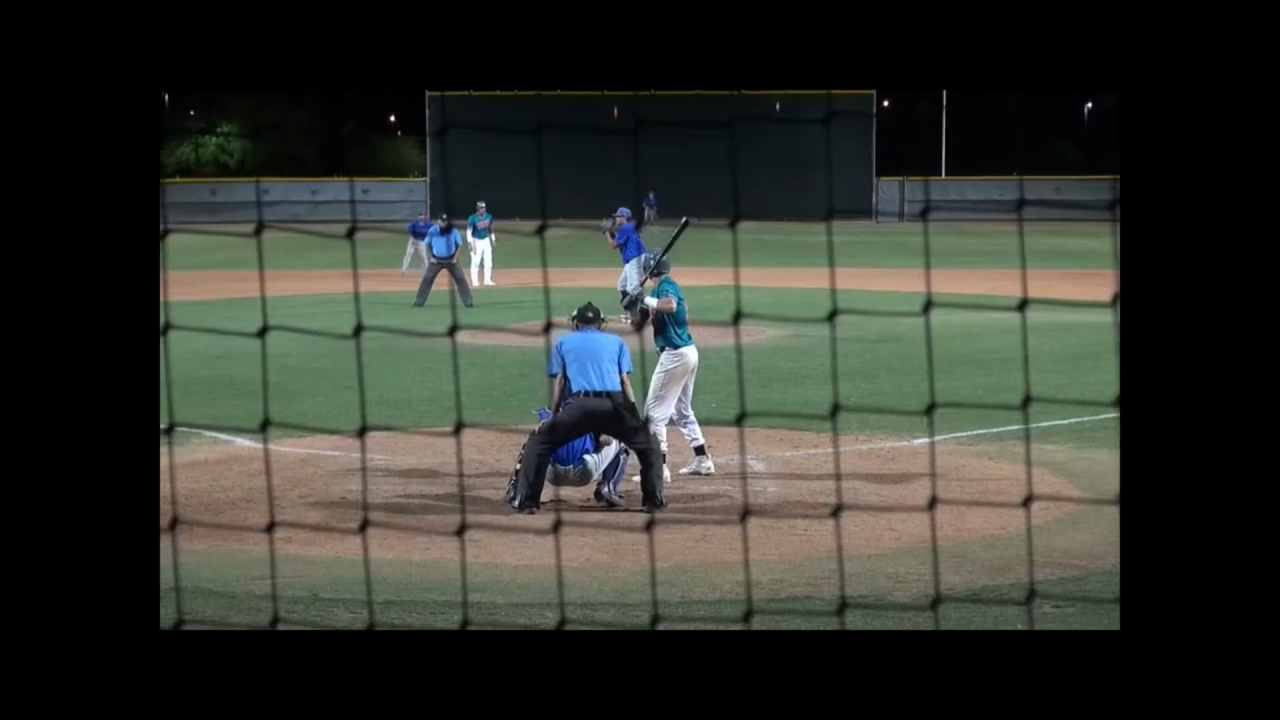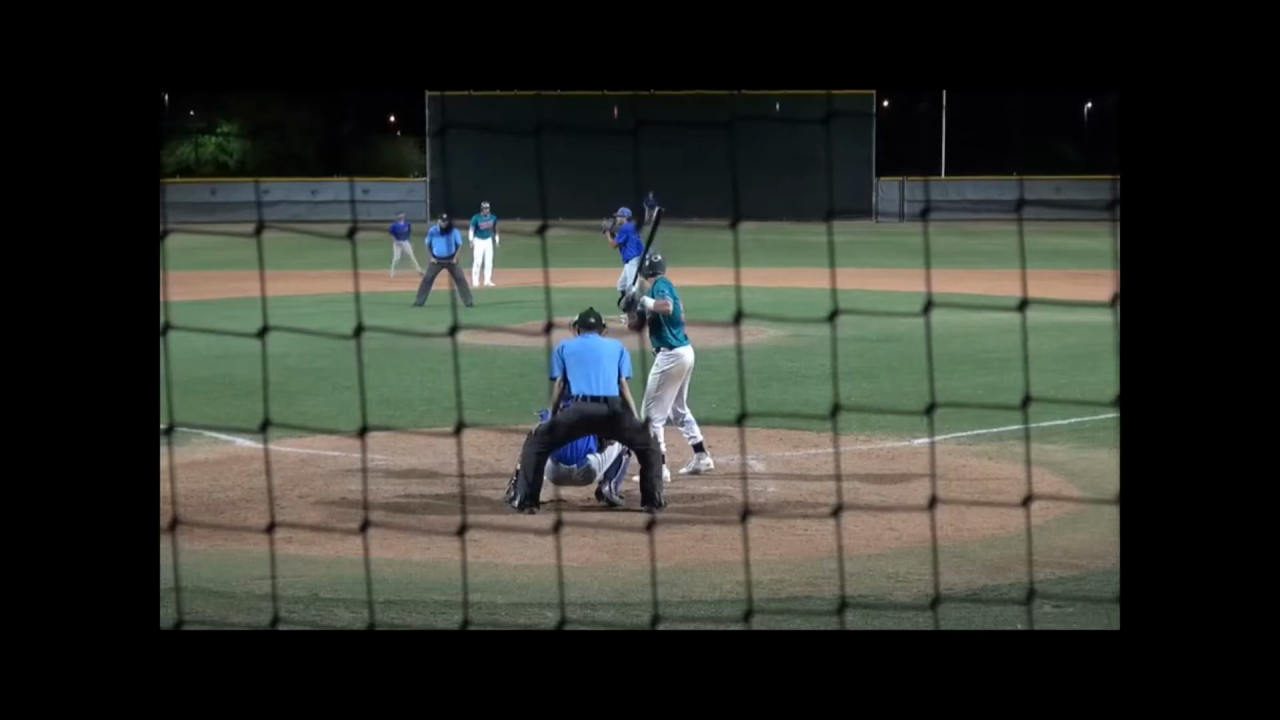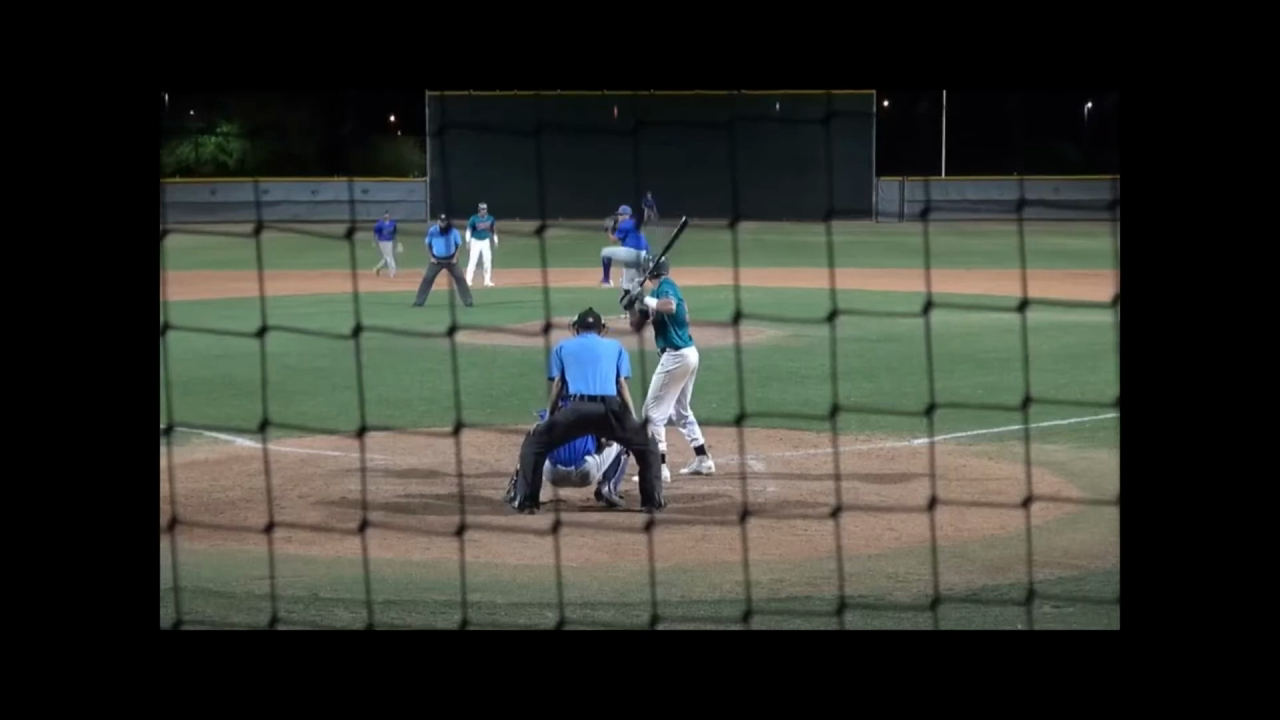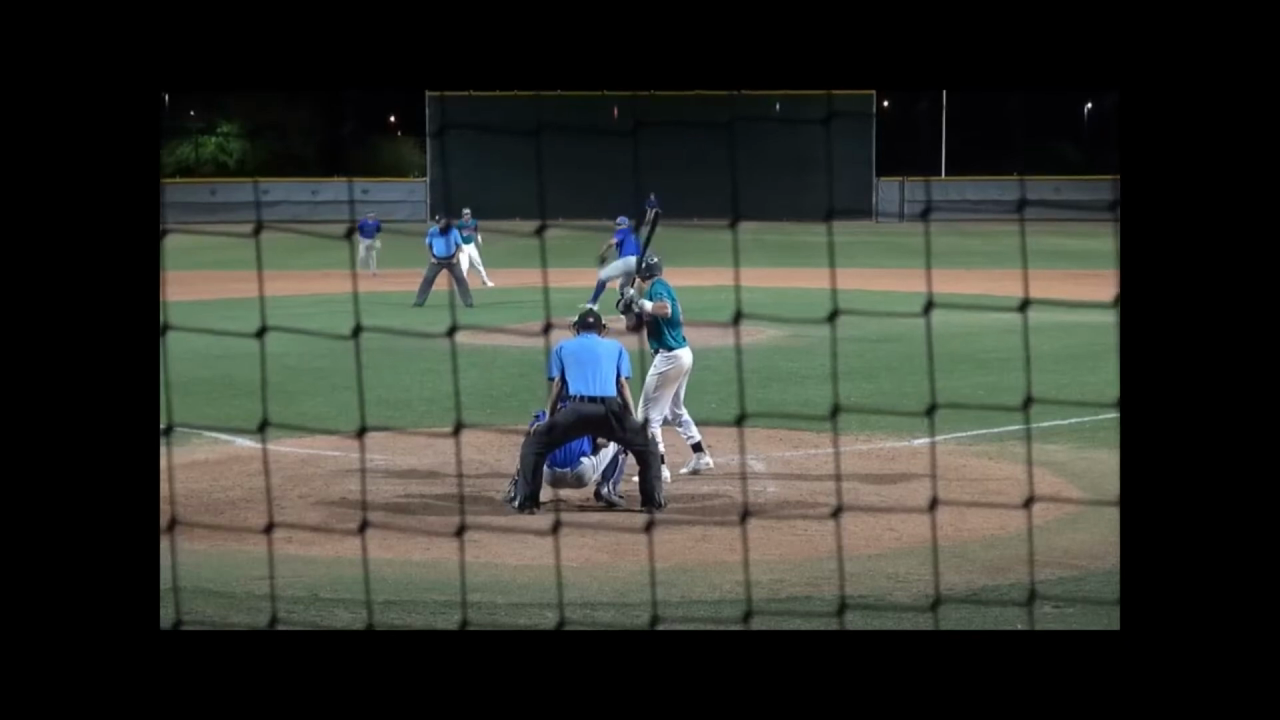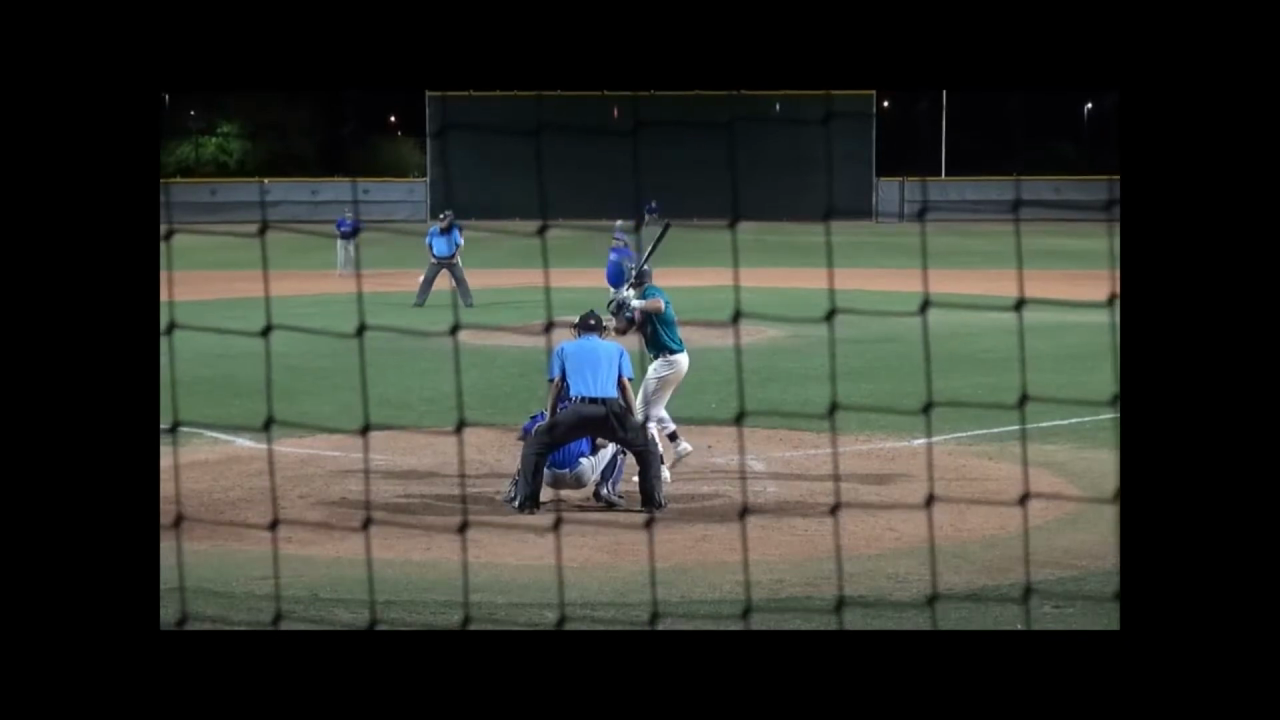
dt=0.4s
person 1, frame 1
left shoulder: (666, 285)
right shoulder: (659, 289)
left elbow: (670, 306)
right elbow: (637, 325)
left wrist: (645, 299)
right wrist: (635, 303)
left hip: (675, 355)
right hip: (687, 352)
left knee: (655, 411)
right knee: (682, 410)
left ankle: (660, 467)
right ankle: (702, 460)
person 1, frame 2
left shoulder: (660, 285)
right shoulder: (656, 287)
left elbow: (667, 308)
right elbow: (635, 326)
left wrist: (642, 299)
right wrist: (632, 305)
left hip: (671, 355)
right hip: (683, 352)
left knee: (652, 412)
right knee: (678, 409)
left ankle: (659, 468)
right ankle: (701, 457)
person 1, frame 3
left shoulder: (665, 286)
right shoulder: (659, 289)
left elbow: (669, 306)
right elbow: (637, 325)
left wrist: (644, 298)
right wrist: (632, 303)
left hip: (676, 356)
right hip: (687, 354)
left knee: (653, 412)
right knee: (680, 410)
left ankle: (659, 467)
right ankle: (703, 460)
person 1, frame 4
left shoulder: (658, 287)
right shoulder: (655, 289)
left elbow: (665, 311)
left wrist: (639, 302)
right wrist: (629, 306)
left hip: (669, 357)
right hip: (682, 354)
left knee: (649, 413)
right knee: (675, 409)
left ankle: (659, 468)
right ankle: (700, 457)
person 1, frame 5
left shoulder: (651, 291)
right shoulder: (638, 298)
left elbow: (659, 307)
right elbow: (621, 329)
left wrist: (631, 302)
right wrist: (618, 310)
left hip: (669, 361)
right hip: (671, 359)
left knee: (644, 414)
right knee: (652, 407)
left ankle: (659, 469)
right ankle: (679, 444)
person 2, frame 1
left shoulder: (563, 342)
right shoulder: (616, 341)
left elbow: (559, 381)
right elbow: (624, 380)
left wrist: (553, 416)
right wrist: (636, 416)
left hip: (580, 405)
right hip: (613, 405)
left knee: (538, 443)
right knee: (647, 445)
left ankle: (525, 501)
right ankle: (654, 501)
person 2, frame 2
left shoulder: (564, 347)
right shoulder: (617, 346)
left elbow: (559, 385)
right elbow: (623, 385)
left wrist: (550, 419)
right wrist: (637, 420)
left hip: (578, 409)
right hip: (611, 409)
left knee: (536, 443)
right knee: (647, 445)
left ankle: (525, 501)
right ankle: (653, 500)
person 2, frame 3
left shoulder: (562, 347)
right shoulder: (616, 346)
left elbow: (557, 384)
right elbow: (622, 384)
left wrist: (548, 418)
right wrist: (635, 420)
left hip: (575, 409)
right hip: (609, 409)
left knee: (534, 444)
right knee: (646, 446)
left ankle: (525, 501)
right ankle: (653, 500)
person 2, frame 4
left shoulder: (562, 347)
right shoulder: (616, 346)
left elbow: (557, 385)
right elbow: (622, 385)
left wrist: (548, 419)
right wrist: (635, 421)
left hip: (576, 409)
right hip: (609, 410)
left knee: (534, 444)
right knee: (646, 446)
left ankle: (525, 501)
right ankle: (653, 501)
person 2, frame 5
left shoulder: (564, 348)
right shoulder: (617, 348)
left elbow: (556, 384)
right elbow: (625, 385)
left wrist: (549, 420)
right wrist: (636, 421)
left hip: (577, 410)
right hip: (610, 411)
left knee: (535, 445)
right knee: (647, 446)
left ankle: (525, 501)
right ankle: (653, 501)
